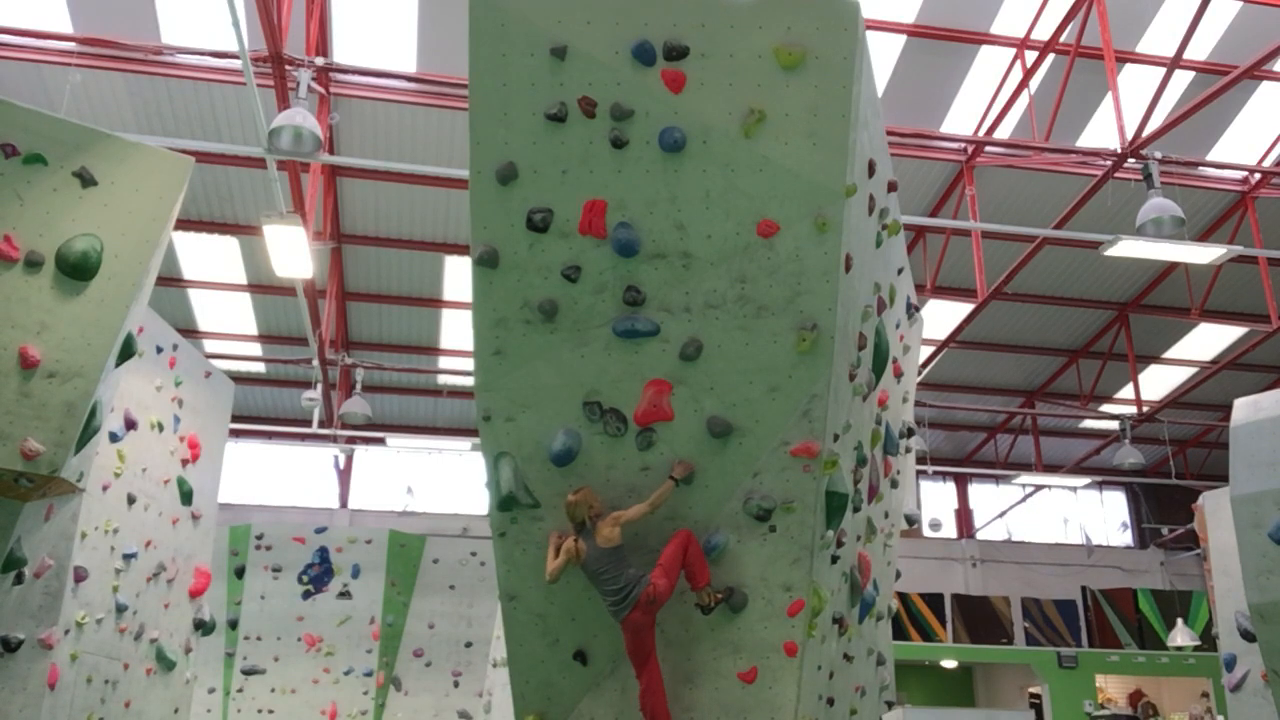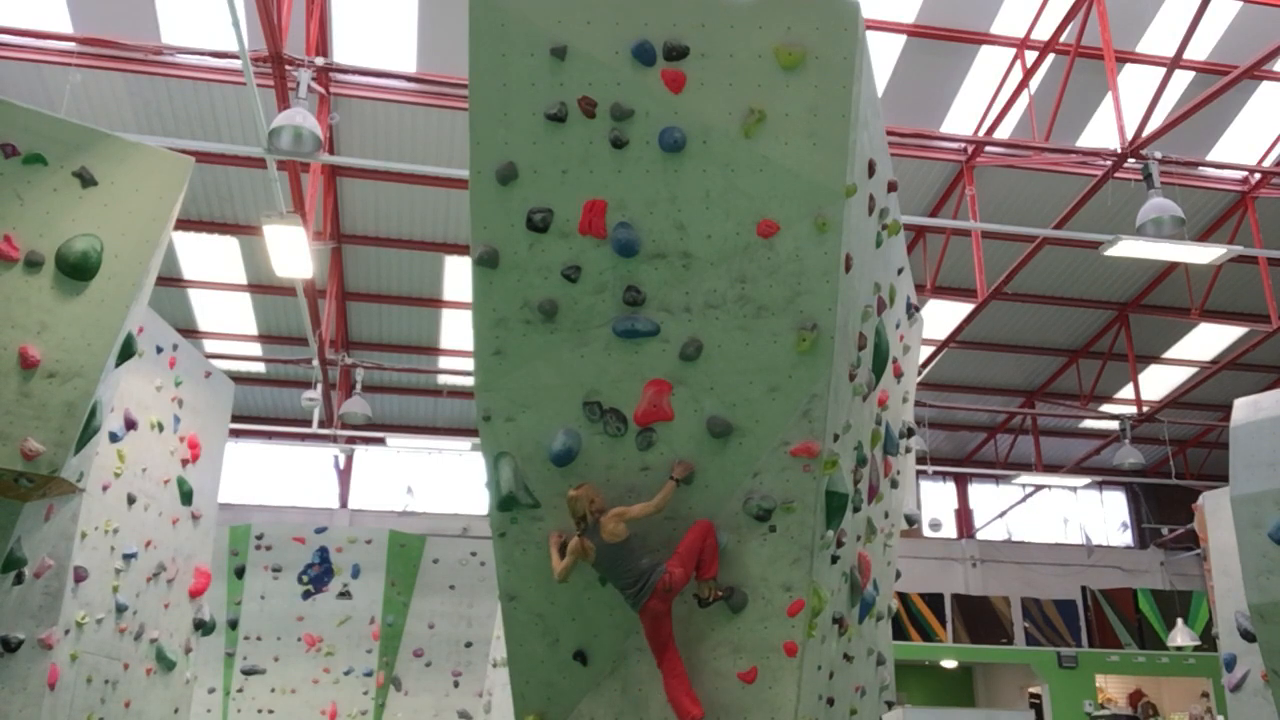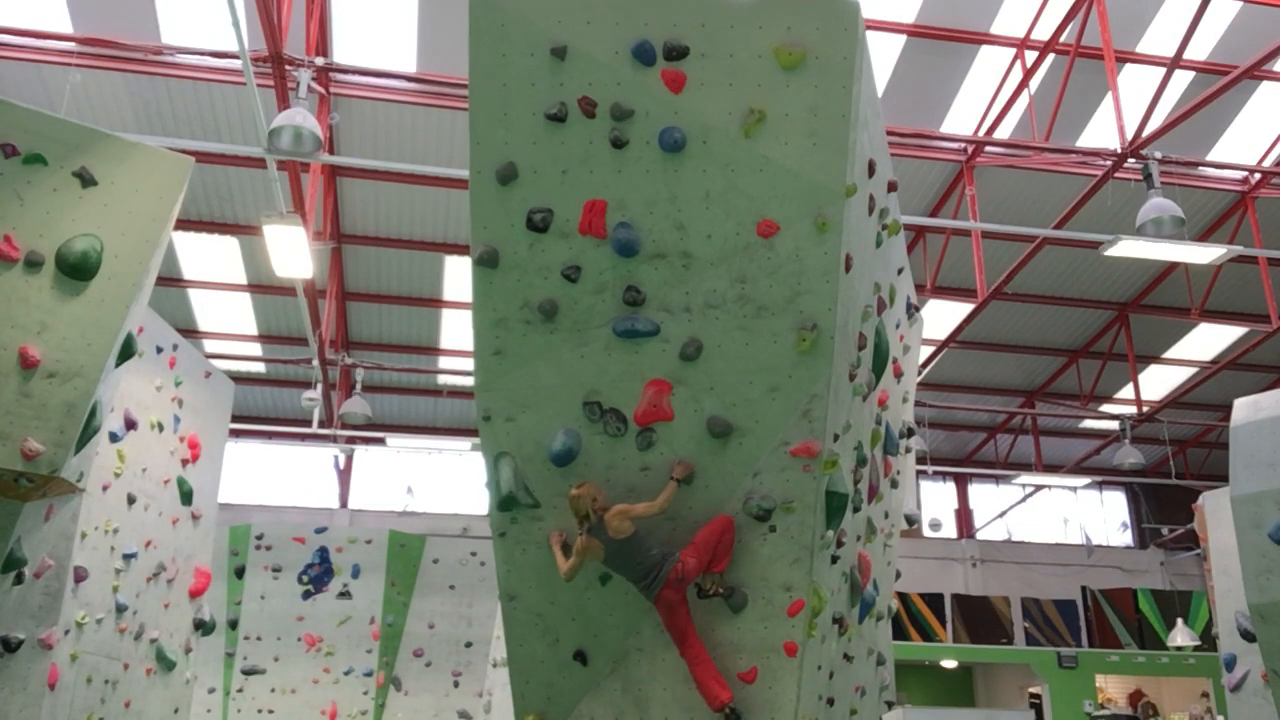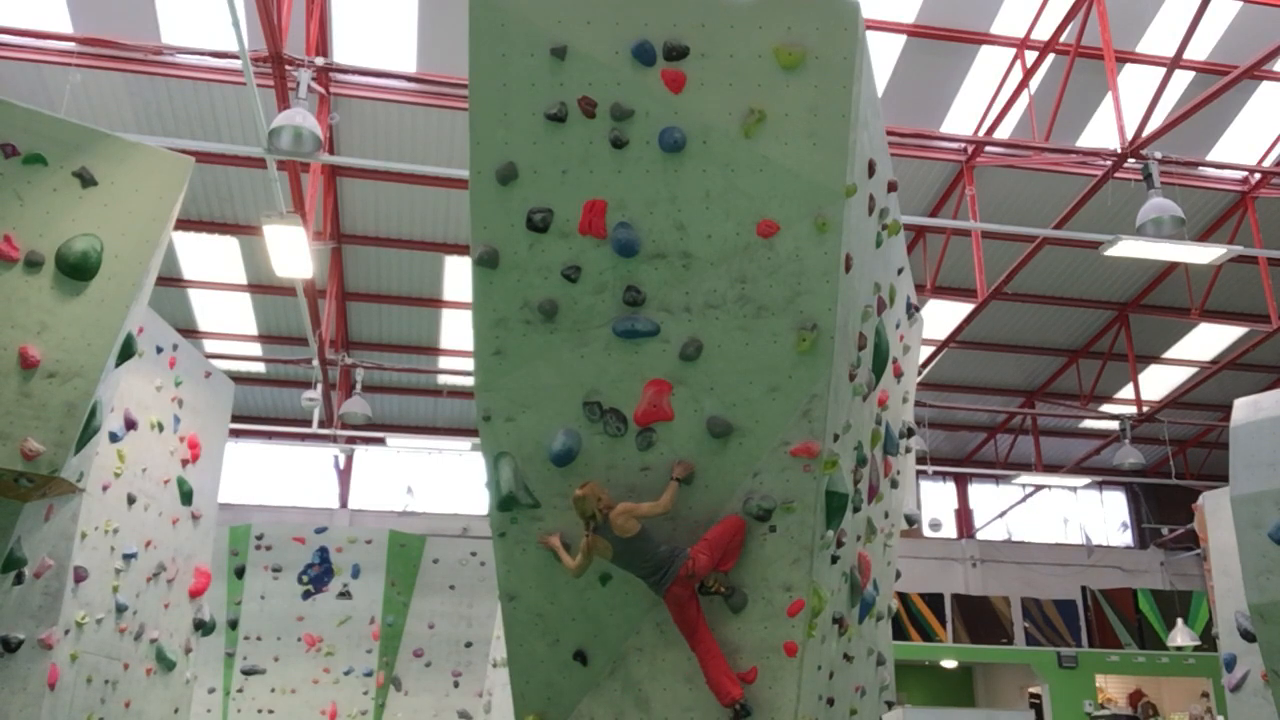
dt=0.2s
person 1, frame 1
left shoulder: (571, 545)
right shoulder: (610, 523)
left elbow: (551, 576)
right elbow: (651, 505)
left wrist: (552, 546)
right wrist: (675, 478)
left hip: (628, 617)
right hip: (649, 592)
left knee: (646, 675)
right knee: (684, 538)
right ankle: (704, 595)
person 1, frame 2
left shoulder: (576, 544)
right shoulder: (614, 518)
left elbow: (559, 576)
right elbow: (656, 505)
left wrist: (554, 546)
right wrist: (675, 478)
left hip: (645, 606)
right hip: (665, 580)
left knee: (668, 663)
right knee: (703, 527)
right ankle: (706, 589)
person 1, frame 3
left shoulder: (583, 543)
right shoulder: (617, 515)
left elbow: (566, 574)
right elbow: (659, 506)
left wrist: (556, 546)
right wrist: (676, 478)
left hip: (659, 595)
right hip: (677, 569)
left knee: (691, 650)
right knee: (723, 522)
right ankle: (710, 582)
person 1, frame 4
left shoulder: (590, 541)
right shoulder: (621, 513)
left elbow: (575, 570)
right elbow: (663, 506)
left wrist: (556, 545)
right wrist: (676, 478)
left hip: (671, 590)
right hip: (687, 565)
left knee: (702, 644)
right knee: (735, 523)
right ankle: (714, 580)
